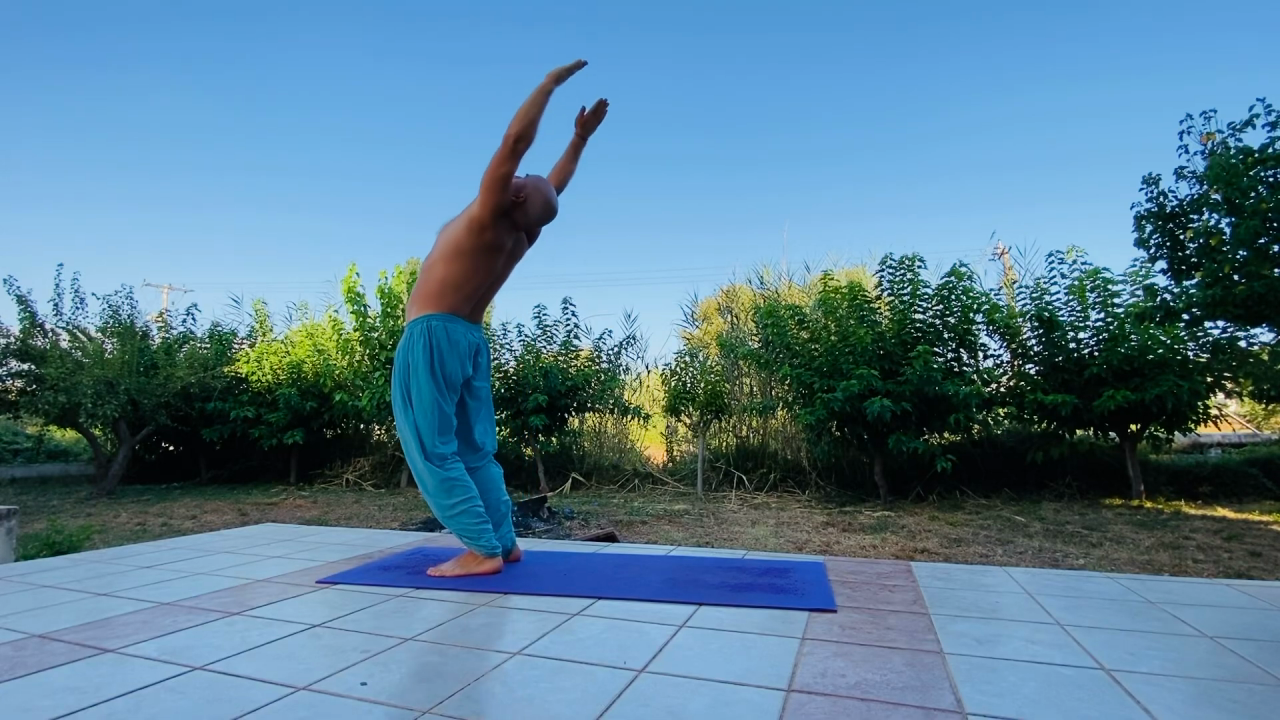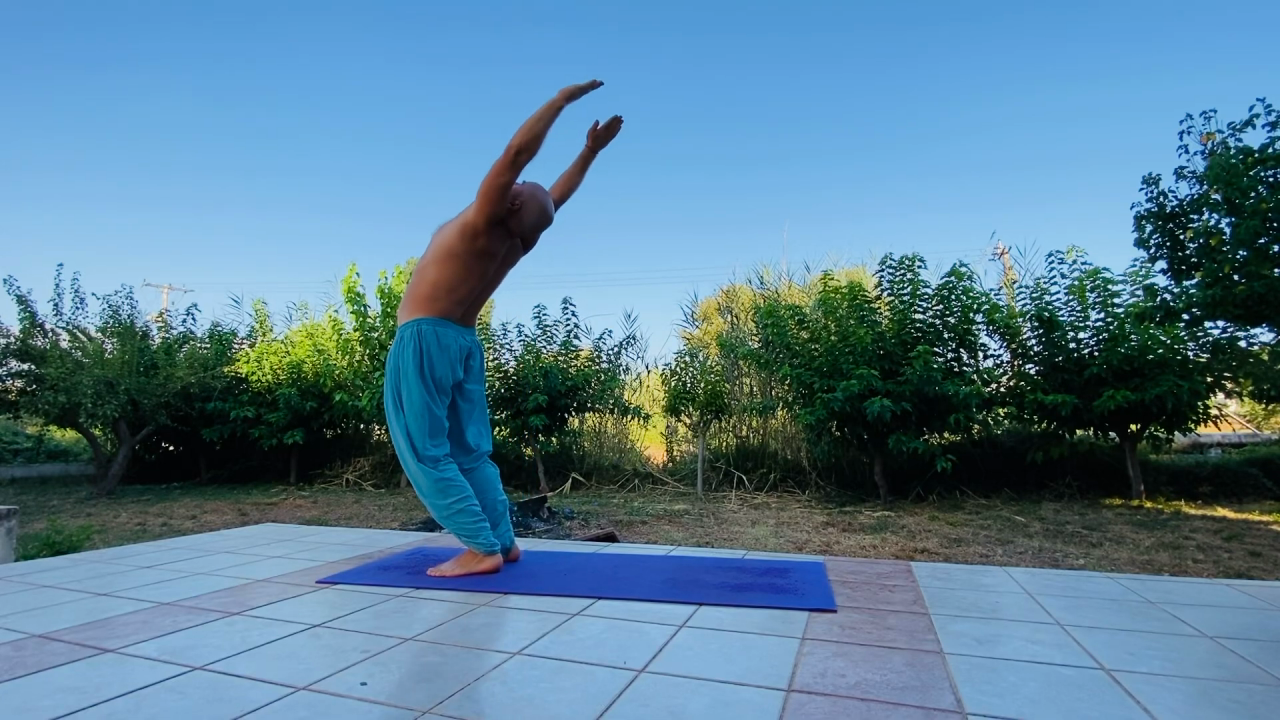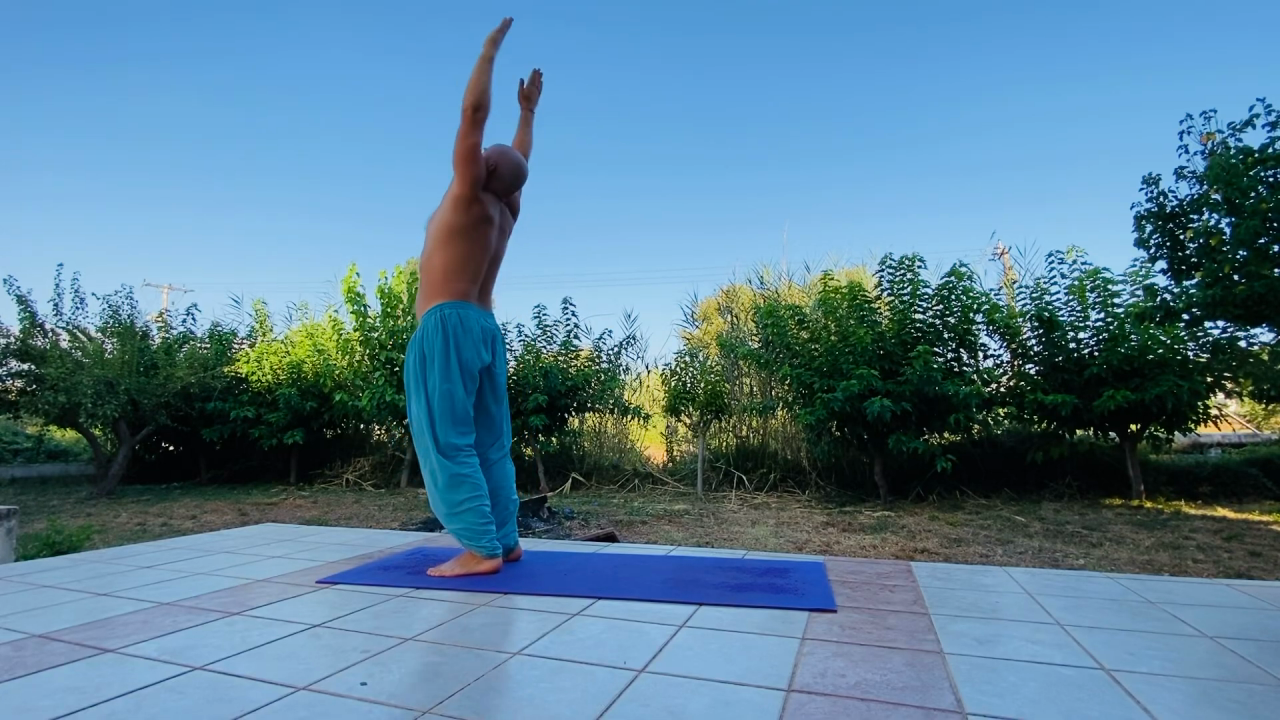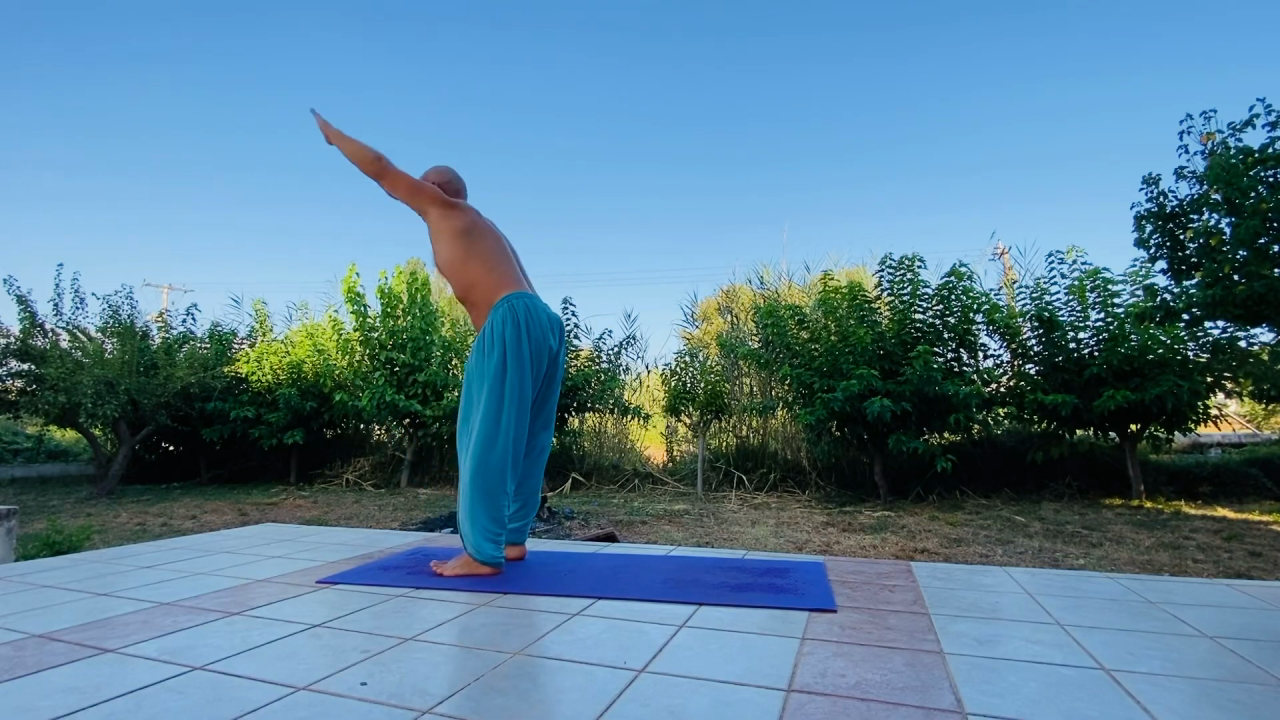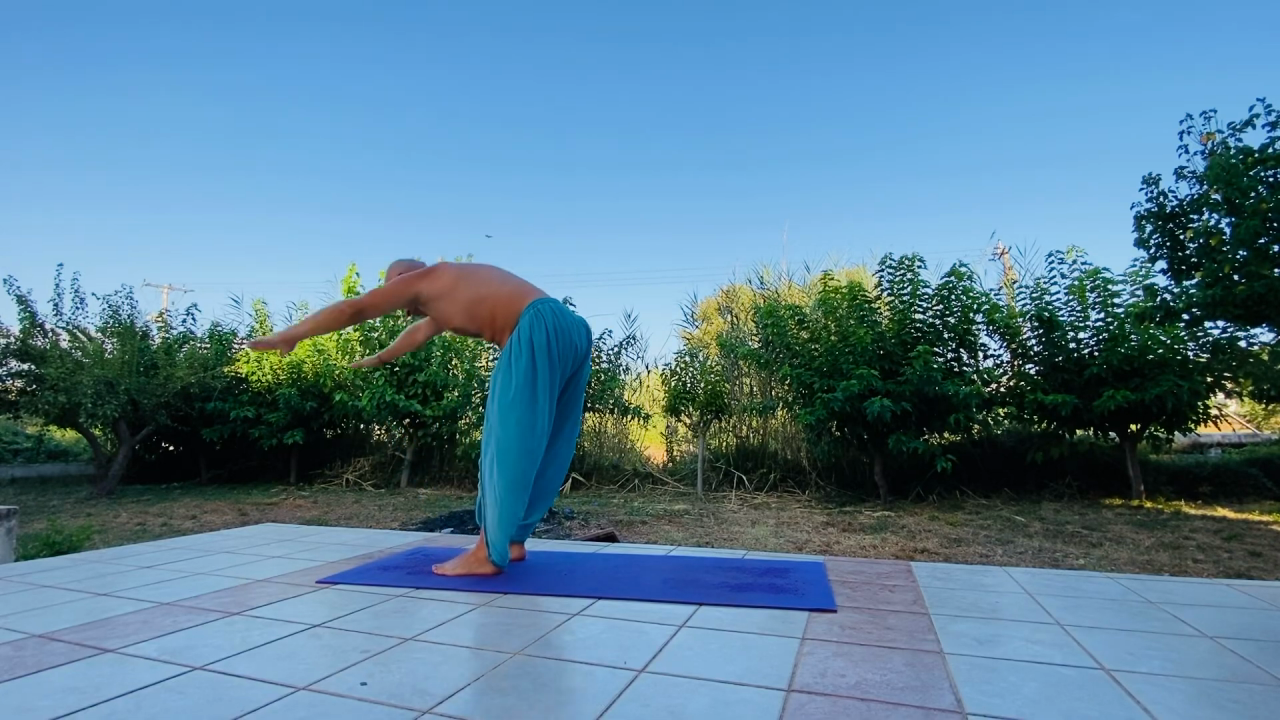
dt=0.4s
person 1, frame 1
left shoulder: (488, 220)
right shoulder: (523, 235)
left elbow: (514, 142)
right elbow: (555, 185)
left wrist: (549, 83)
right wrist: (579, 139)
left hip: (431, 339)
right hip: (469, 341)
left knee: (432, 451)
right knee: (473, 450)
left ankle: (482, 550)
right ankle: (503, 542)
person 1, frame 2
left shoulder: (483, 225)
right shoulder: (519, 240)
left elbow: (515, 153)
right elbow: (559, 195)
left wrist: (560, 99)
right wrist: (590, 151)
left hip: (424, 341)
right hip: (463, 345)
left knee: (427, 453)
right knee: (468, 452)
left ankle: (482, 547)
right ankle: (502, 540)
person 1, frame 3
left shoulder: (471, 197)
right shoulder: (507, 209)
left elbow: (473, 113)
right elbow: (521, 157)
left wrist: (489, 49)
right wrist: (528, 110)
left hip: (446, 328)
right hip: (486, 330)
left knee: (447, 442)
right knee: (488, 442)
left ankle: (481, 549)
right ankle: (504, 539)
person 1, frame 4
left shoulder: (446, 205)
right shoulder: (472, 218)
left elbow: (379, 166)
left wrist: (334, 134)
right wrist: (403, 187)
left hip: (511, 322)
right hip: (542, 323)
left knee: (490, 441)
right knee: (524, 445)
left ankle: (482, 553)
right ankle: (512, 540)
person 1, frame 5
left shoulder: (424, 279)
right shoulder: (450, 289)
left elbow: (353, 311)
right elbow: (422, 330)
left wrist: (289, 335)
right wrist: (381, 357)
left hip: (539, 332)
right hip: (572, 330)
left knee: (511, 441)
right knee: (540, 446)
left ankle: (489, 553)
right ankle: (512, 540)
